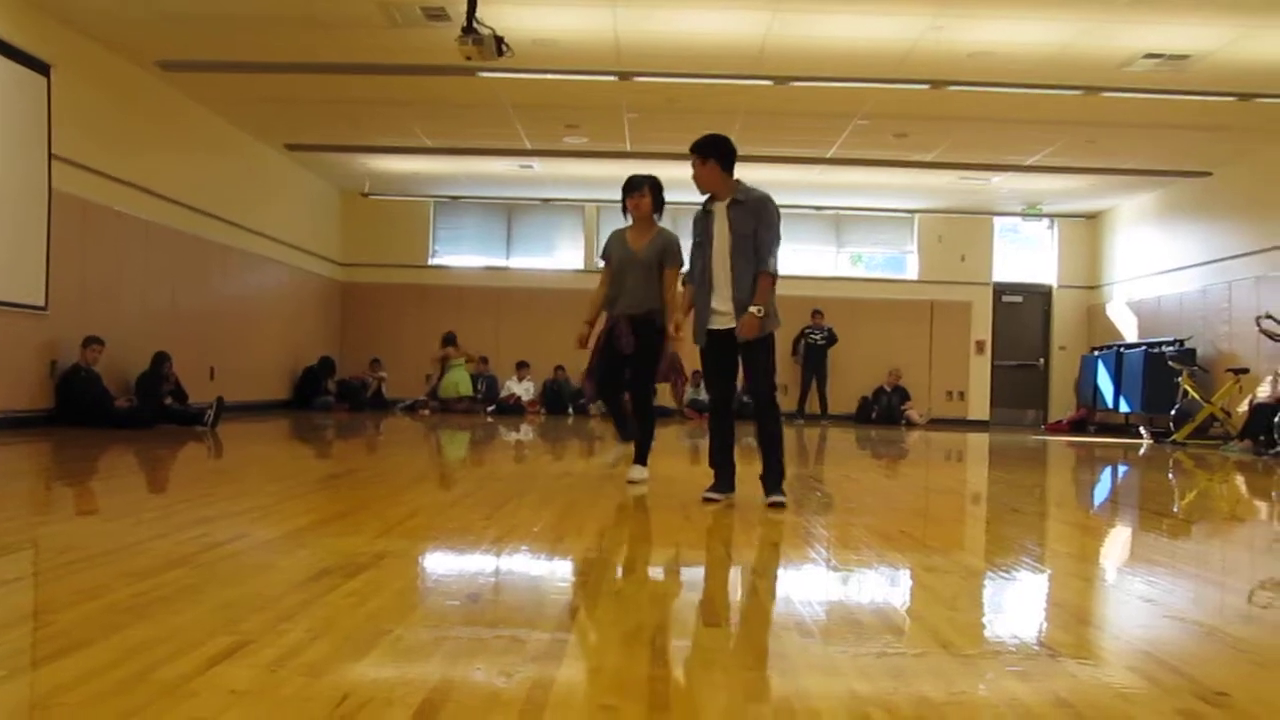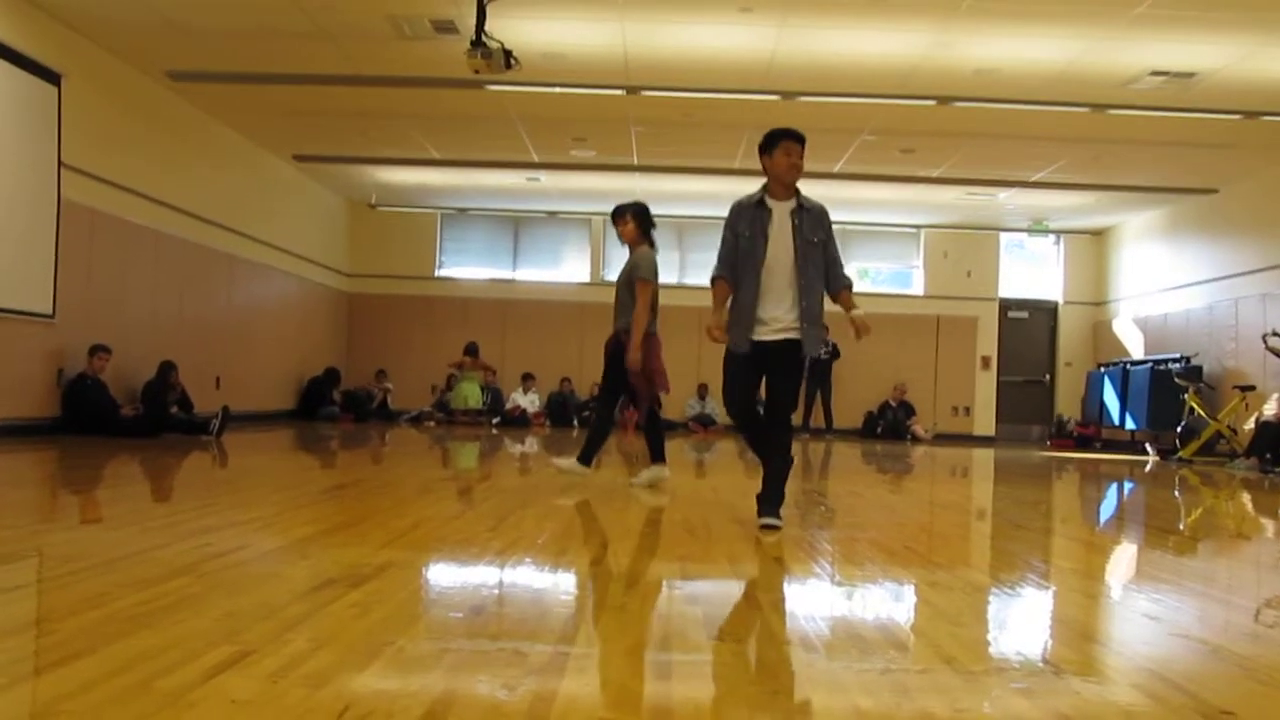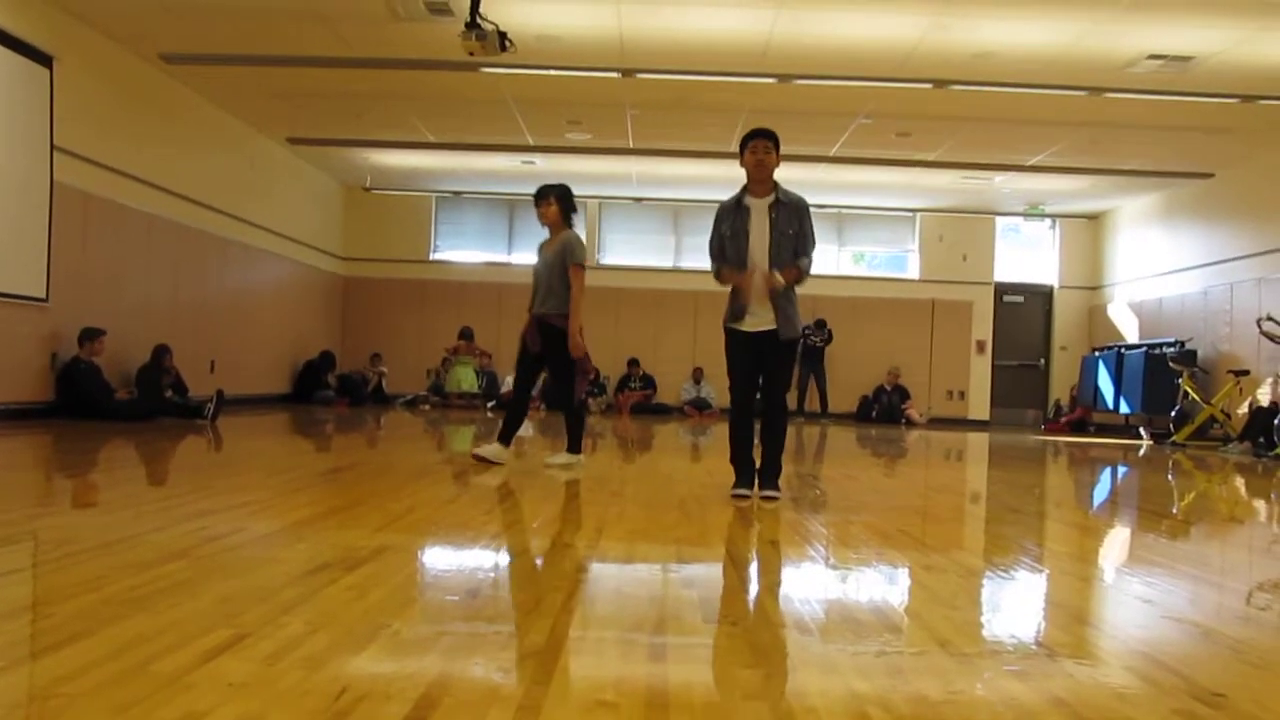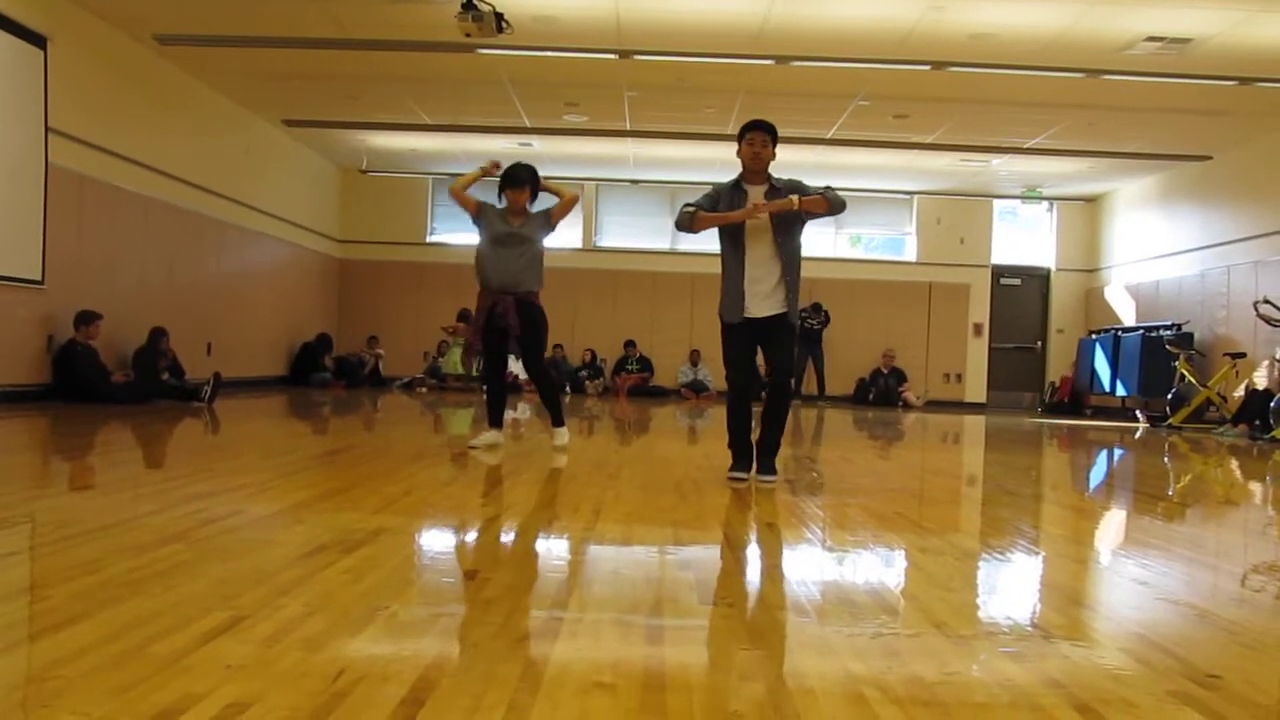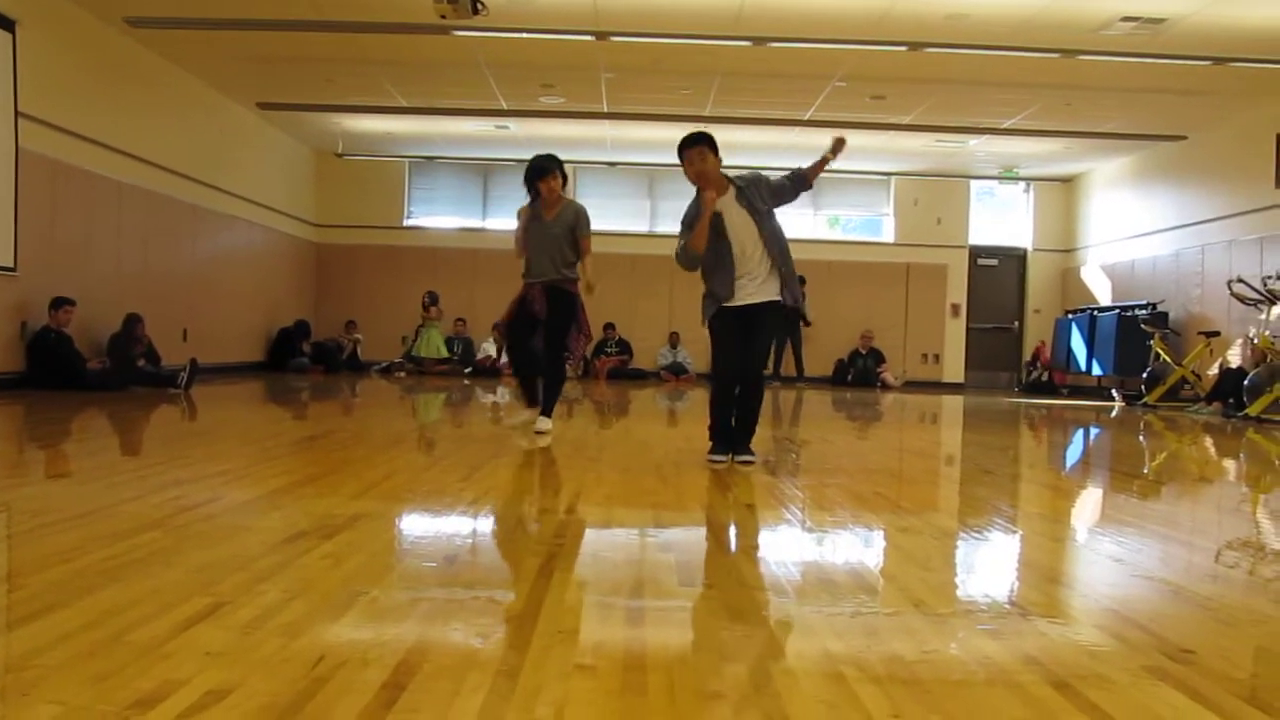
dt=1s
person 1, frame 1
left shoulder: (759, 204)
right shoulder: (702, 216)
left elbow: (767, 263)
left wrist: (755, 310)
right wrist: (682, 314)
left hip: (753, 322)
right hip: (713, 325)
left knee: (763, 397)
right knee: (719, 402)
left ankle: (774, 480)
right ankle: (723, 477)
person 1, frame 2
left shoulder: (816, 215)
right shoulder: (743, 211)
left elbow: (833, 272)
right elbow: (726, 268)
left wrist: (852, 310)
right wrist: (718, 311)
left hip: (792, 335)
right hip: (746, 333)
left knee: (780, 418)
right knee: (738, 407)
left ankle: (771, 502)
right ankle: (778, 465)
person 1, frame 3
left shoulder: (795, 207)
right shoulder: (728, 210)
left elbow: (805, 259)
right elbow: (717, 262)
left wrist: (781, 279)
right wrist: (735, 278)
left hip: (782, 324)
right hip: (741, 323)
left knee: (775, 400)
right knee: (741, 399)
left ankle: (770, 476)
right ankle: (743, 475)
person 1, frame 4
left shoulder: (791, 191)
right shoulder: (723, 194)
left elbow: (837, 203)
right elbow: (684, 220)
left wrist: (790, 204)
right wrist: (735, 216)
left hip: (779, 309)
right hip: (737, 310)
left knee: (780, 382)
right knee: (739, 384)
left ankle: (767, 457)
right ankle: (740, 457)
person 1, frame 5
left shoulder: (755, 185)
right shoulder: (695, 213)
left elbow: (795, 184)
right elbow: (688, 261)
left wrist: (826, 158)
right wrist: (707, 214)
left hip: (766, 299)
right hip: (726, 303)
left knee: (753, 372)
right knee: (725, 372)
left ankle: (743, 440)
right ankle: (720, 439)
person 2, frame 1
left shoulder: (667, 241)
right shoulder: (615, 239)
left elbow: (671, 290)
right elbow: (604, 284)
left wrist: (671, 327)
right wrist: (588, 321)
left hip: (649, 326)
right hip: (616, 324)
left knee: (641, 393)
right knee: (606, 387)
left ankle: (640, 461)
right ankle: (627, 440)
person 2, frame 2
left shoulder: (644, 257)
right shoulder: (634, 258)
left elbow: (643, 305)
left wrist: (635, 346)
right wrist: (623, 343)
left hip: (634, 341)
right hip: (626, 340)
left knee: (606, 401)
right knee: (645, 404)
left ankle: (583, 461)
right ankle: (658, 465)
person 2, frame 3
left shoulder: (571, 242)
right shoulder: (544, 246)
left elbow: (577, 290)
left wrist: (574, 331)
right wrist: (529, 324)
left hip: (559, 326)
right hip: (539, 327)
left knee: (567, 391)
right knee: (521, 387)
left ankle: (574, 451)
right ankle: (501, 446)
person 2, frame 4
left shoulder: (541, 221)
right shoulder: (488, 215)
left elbow: (572, 197)
right elbow: (455, 191)
left wrist: (545, 186)
right wrist: (483, 173)
left hip: (527, 303)
right hip: (493, 303)
left knee: (536, 366)
right knee: (494, 368)
left ankle: (559, 426)
right ankle: (495, 429)
person 2, frame 5
left shoulder: (576, 212)
right shoulder: (531, 211)
left elbow: (585, 253)
right elbow: (520, 253)
left wrist: (587, 275)
right wrist: (521, 224)
left hip: (562, 292)
right hip: (532, 289)
left knee: (554, 355)
right knee: (516, 345)
left ankle: (545, 414)
right ankle: (532, 405)
